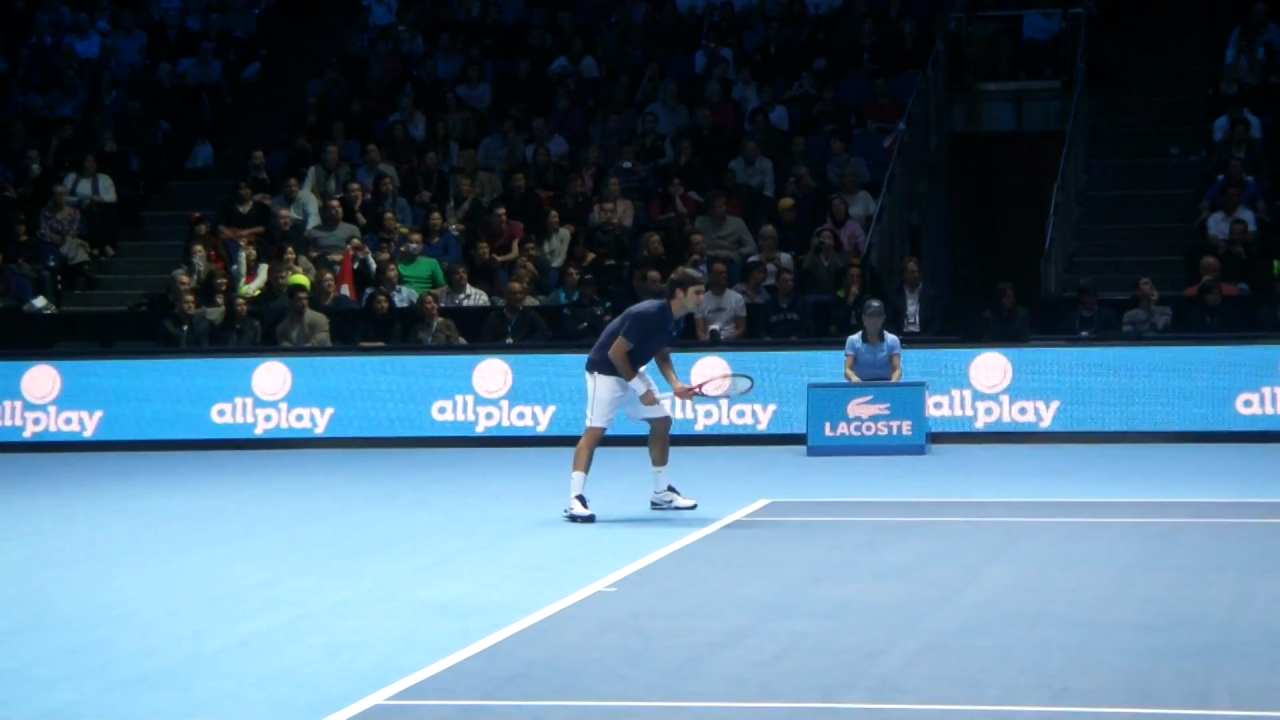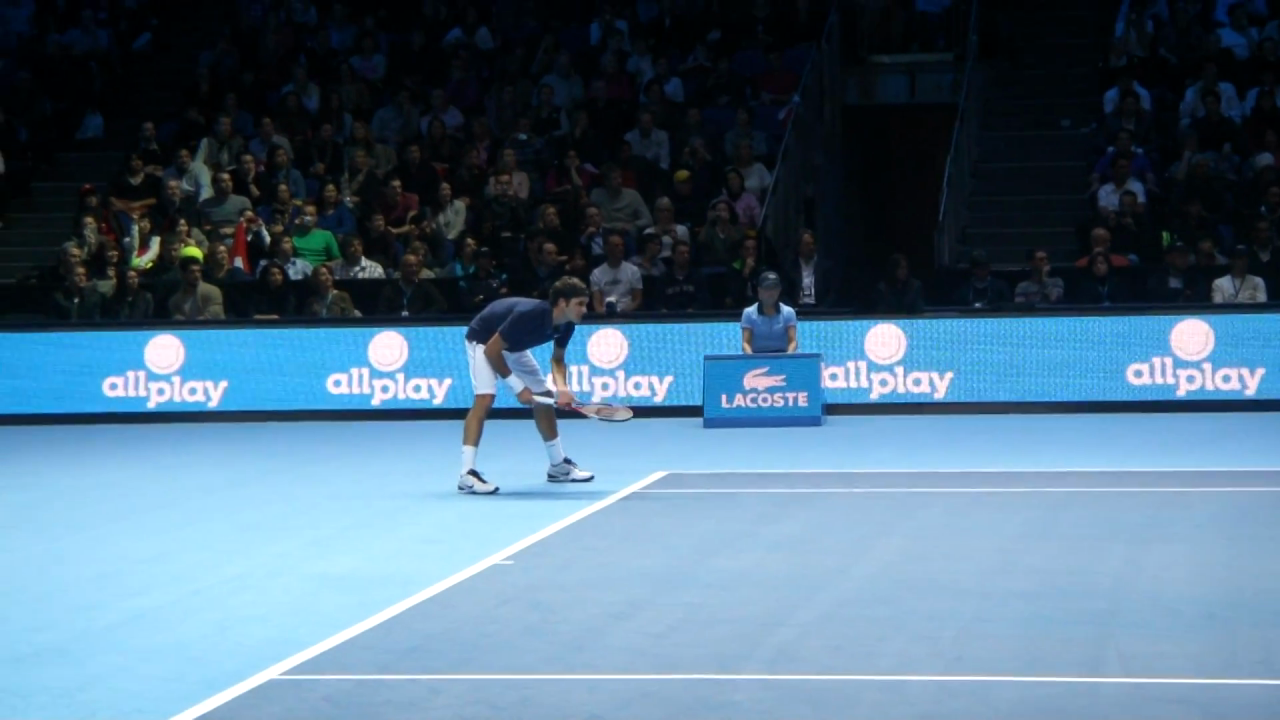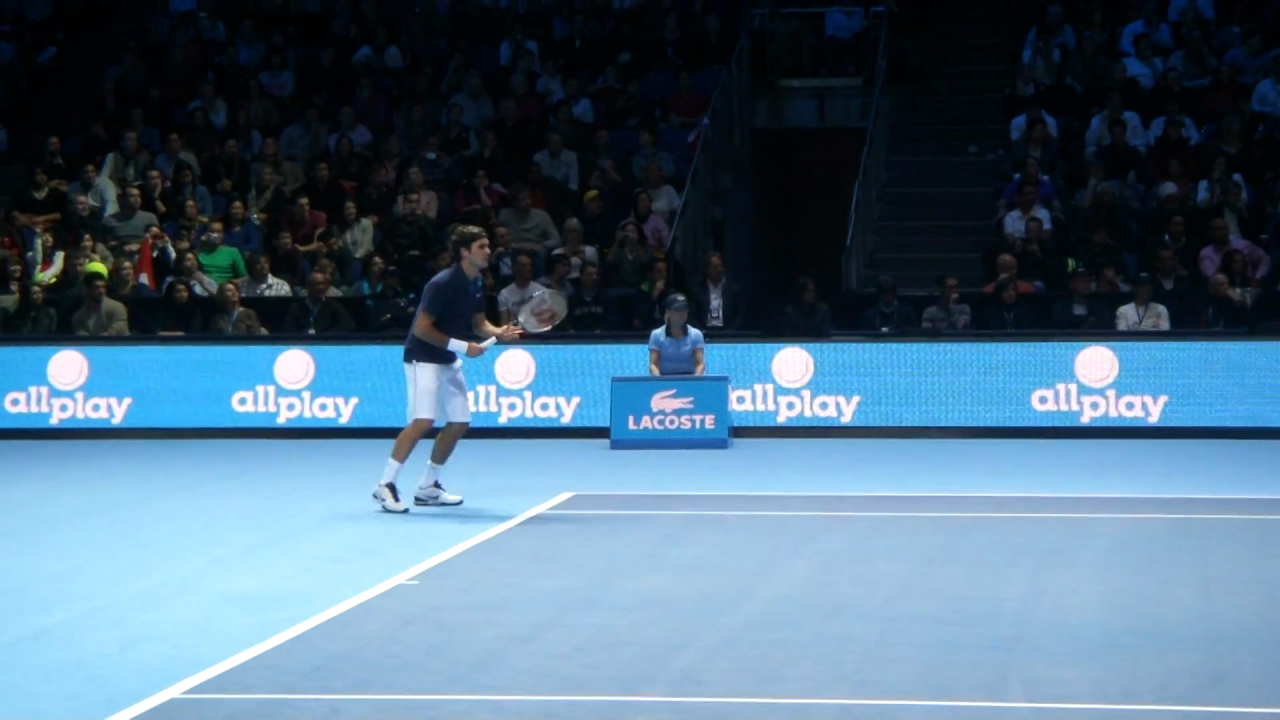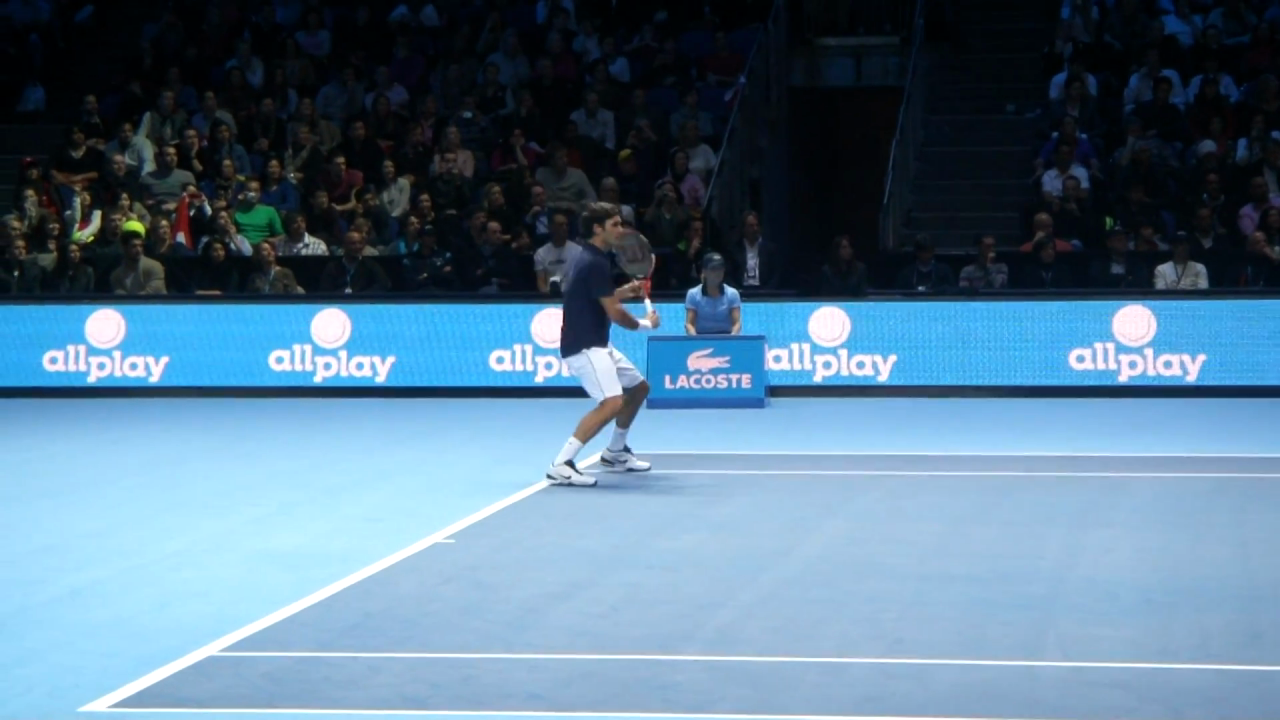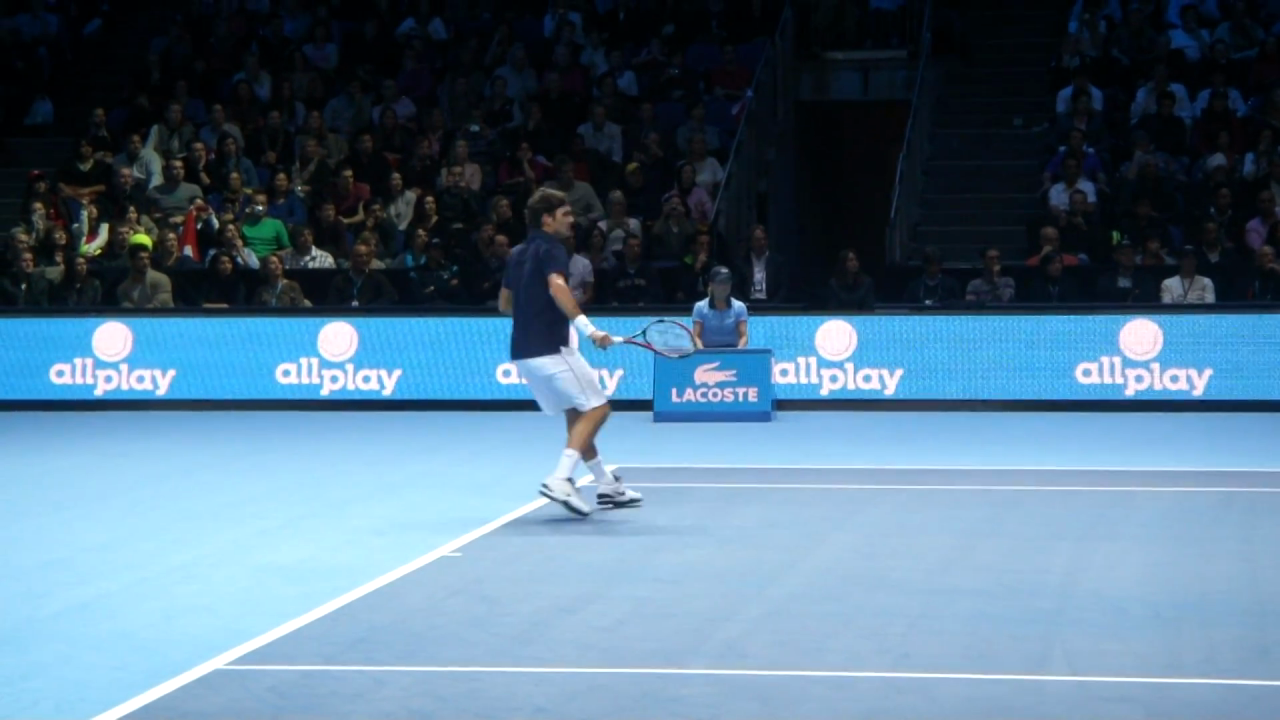
dt=1s
person 1, frame 1
left shoulder: (676, 319)
right shoulder: (649, 314)
left elbow: (662, 357)
right elbow: (615, 353)
left wrist: (675, 383)
right wrist: (640, 389)
left hip: (631, 369)
right hip: (605, 369)
left knee: (662, 421)
right knee: (596, 429)
left ankle: (662, 493)
right ankle: (575, 498)
person 1, frame 2
left shoulder: (566, 324)
right shoulder: (528, 315)
left elbow: (557, 360)
right elbow: (491, 350)
left wrist: (562, 388)
right wrist: (518, 387)
left hip: (514, 347)
right hip: (484, 340)
left knee: (544, 397)
right knee: (485, 399)
left ankle: (558, 465)
right ankle: (467, 474)
person 1, frame 3
left shoulder: (477, 284)
right shoulder: (442, 283)
left elbow: (478, 323)
right elbow: (421, 328)
left wrist: (496, 332)
right wrist: (461, 346)
left hip: (449, 361)
right hip: (423, 359)
left knee: (458, 424)
right knee: (422, 422)
left ankle: (426, 487)
right ankle: (385, 486)
person 1, frame 4
left shoulder: (591, 259)
right shoulder: (595, 264)
right elbow: (614, 314)
left wrist: (624, 291)
right wrist: (645, 323)
left hip: (594, 345)
right hip: (584, 348)
left knee: (640, 387)
right knee: (612, 401)
left ankle: (616, 451)
right ankle: (561, 463)
person 1, frame 5
left shoulder: (517, 254)
right shoulder: (551, 249)
left elbow: (504, 305)
right elbow: (557, 288)
right wrist: (586, 327)
left hip: (523, 354)
right hip: (550, 350)
left knee: (577, 411)
right knee: (597, 410)
left ankle: (607, 486)
right ankle: (560, 480)
